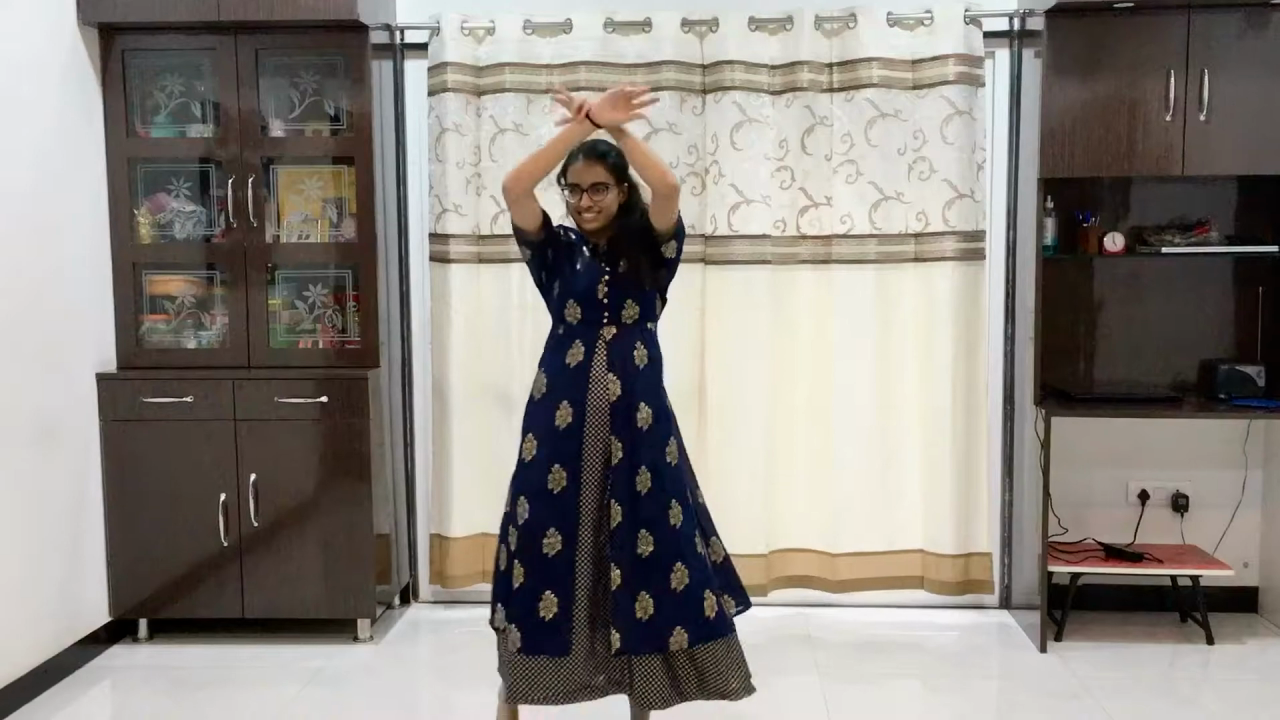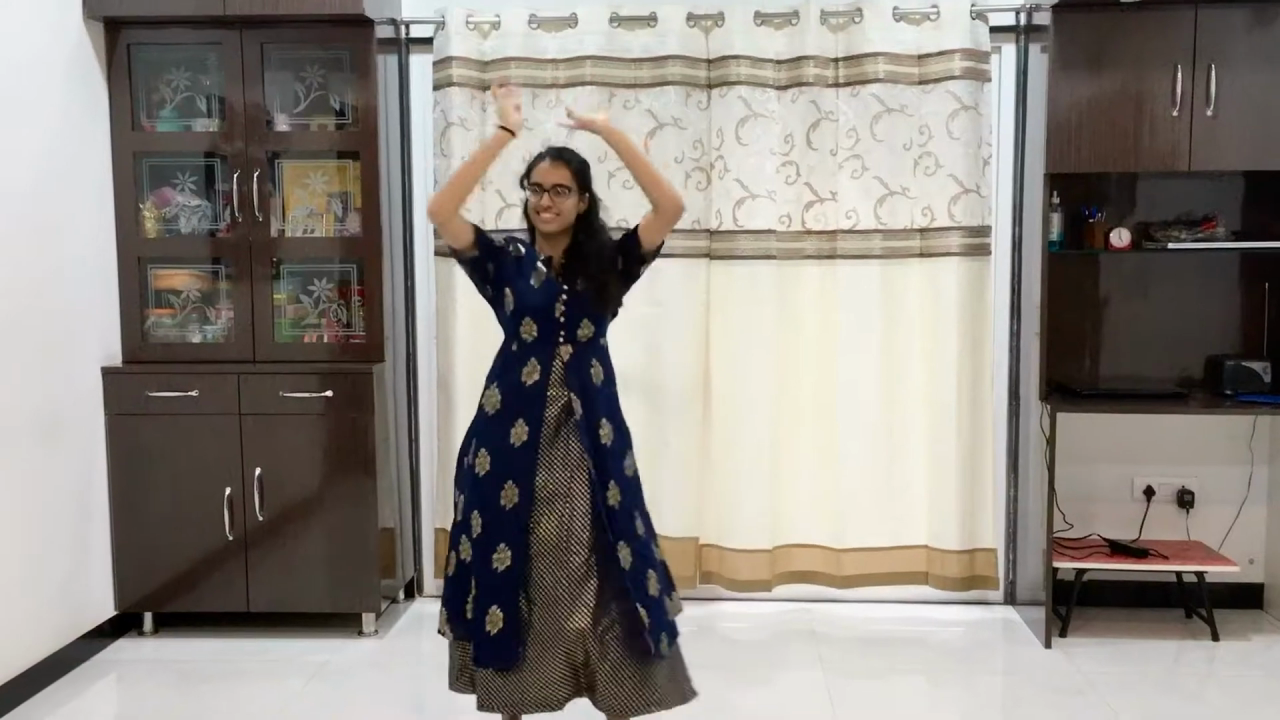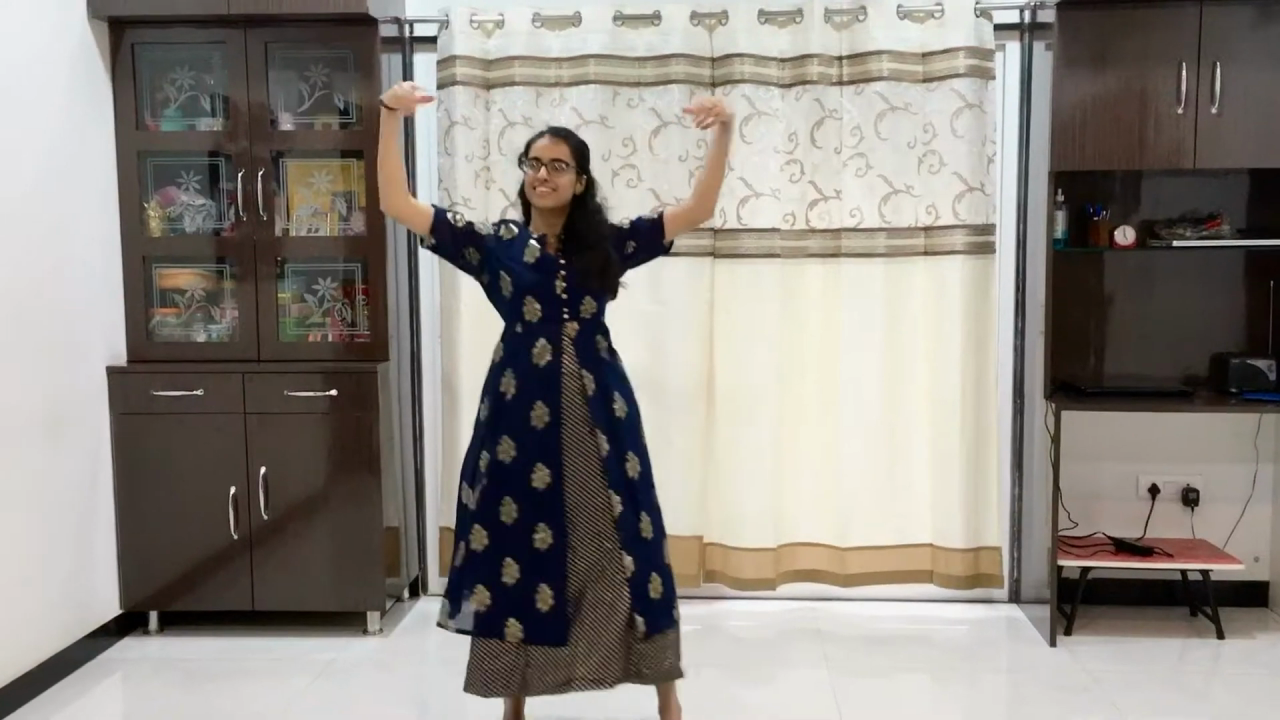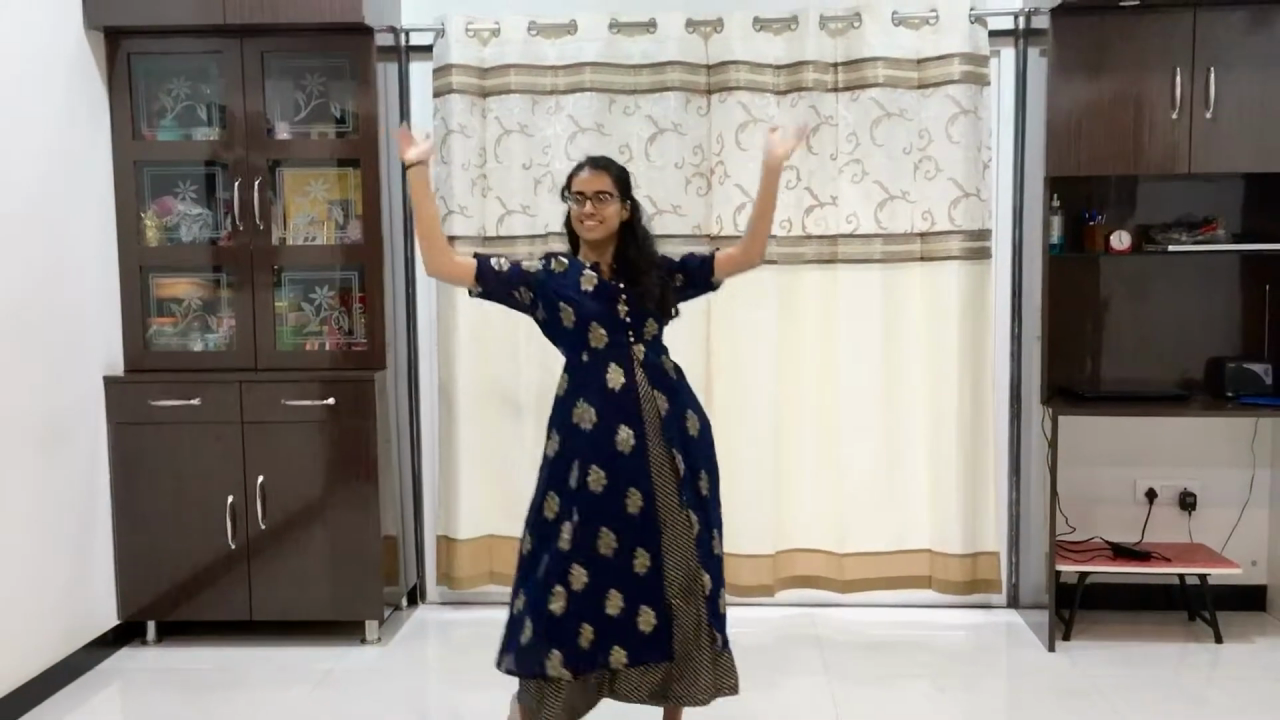
dt=0.4s
person 1, frame 1
left shoulder: (651, 250)
right shoulder: (555, 251)
left elbow: (668, 186)
right elbow: (514, 188)
left wrist: (610, 127)
right wrist: (583, 122)
left hip: (637, 420)
right hip: (562, 420)
left knee: (644, 559)
right knee: (543, 553)
person 1, frame 2
left shoulder: (610, 264)
right shoulder: (502, 260)
left elbow: (670, 206)
right elbow: (440, 211)
left wrist: (607, 129)
right wrist: (504, 132)
left hip: (590, 432)
right hip: (511, 434)
left knee: (602, 572)
right knee: (501, 571)
person 1, frame 3
left shoulder: (609, 243)
right shoulder: (495, 243)
left elbow: (698, 209)
right elbow: (396, 202)
left wrist: (721, 135)
right wrist: (392, 113)
left hip: (602, 411)
right hip: (523, 412)
left knee: (627, 549)
right knee: (517, 551)
person 1, frame 4
left shoulder: (659, 273)
right shoulder: (545, 276)
left elbow: (749, 253)
right elbow: (440, 261)
left wrist: (771, 169)
right wrist: (418, 169)
left hip: (673, 432)
right hip: (592, 435)
left knee: (681, 571)
right knee: (581, 571)
